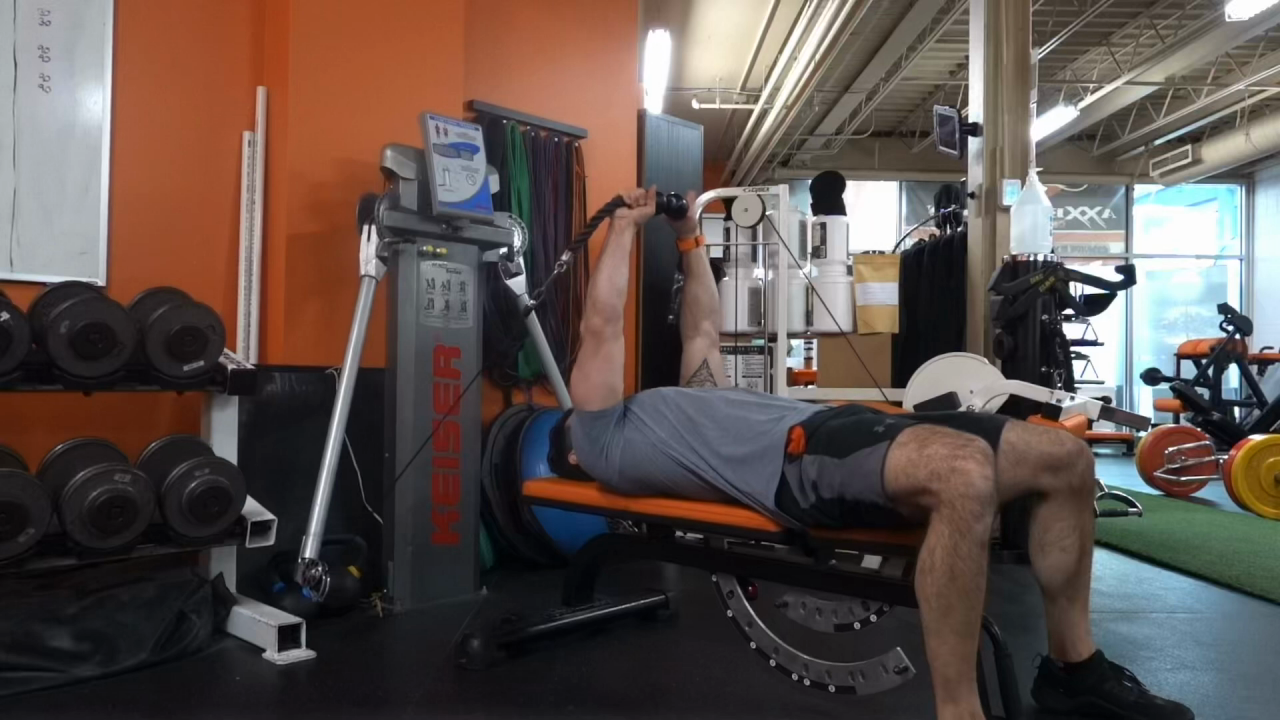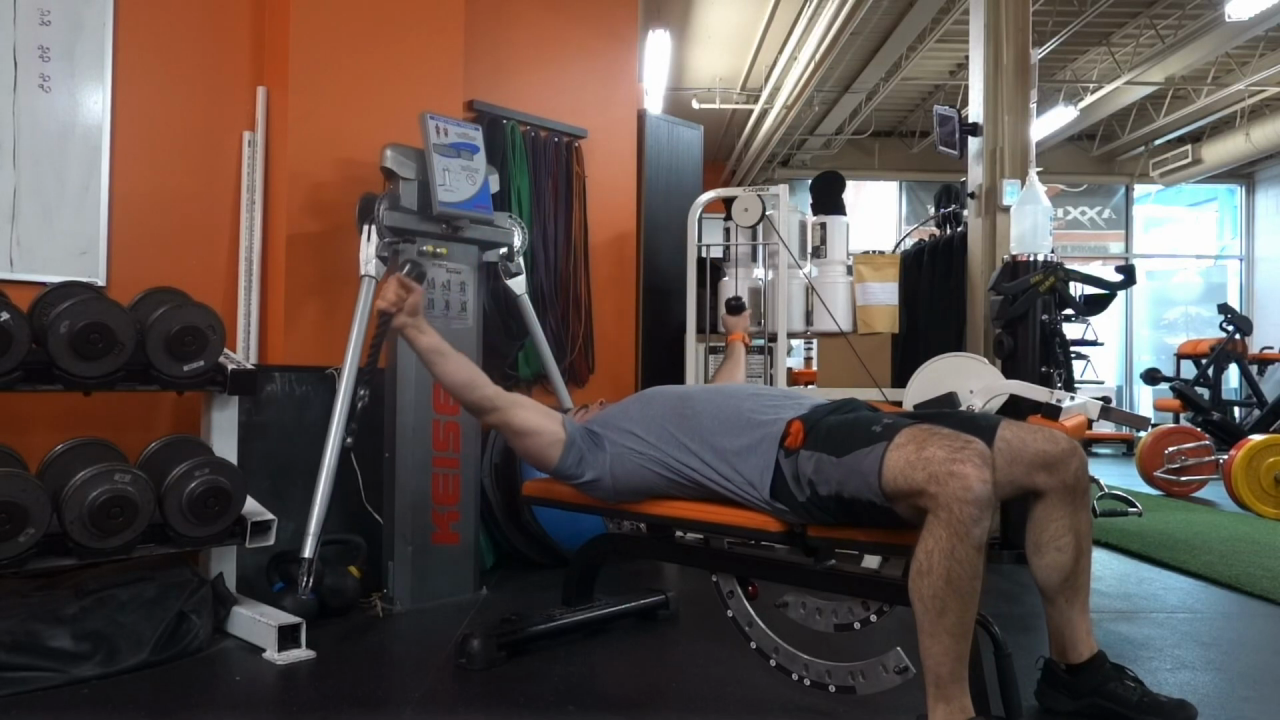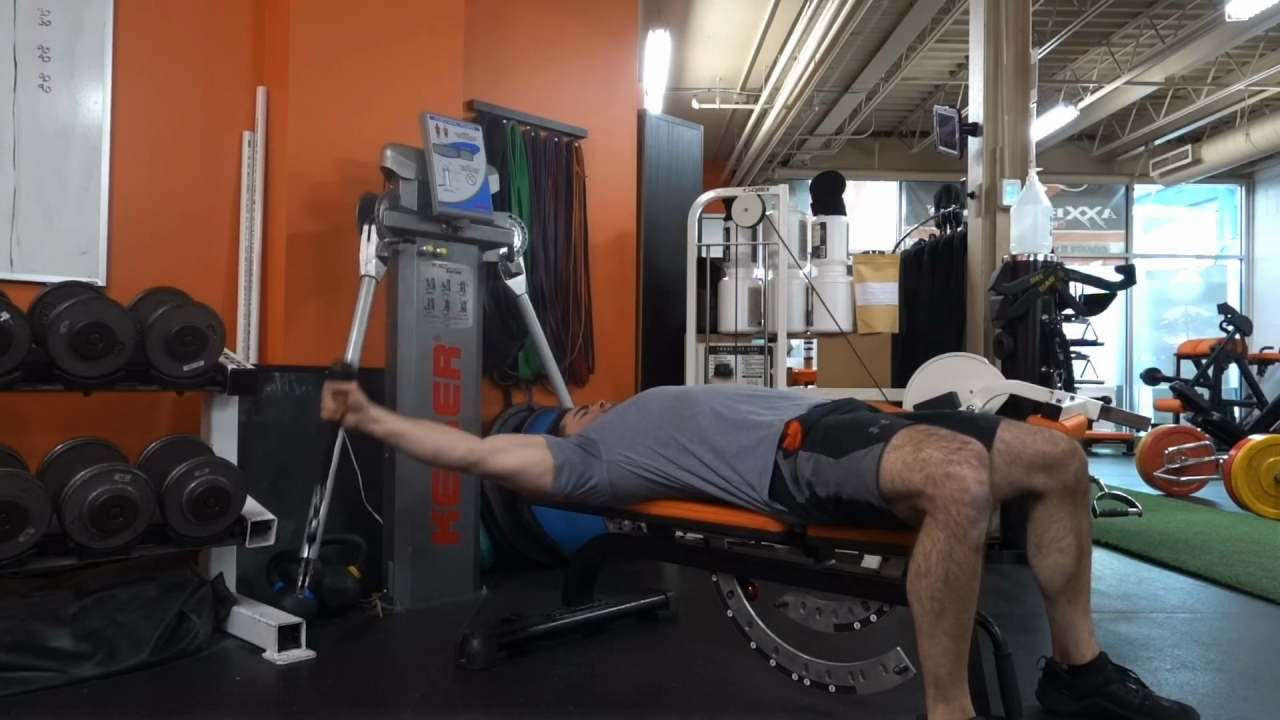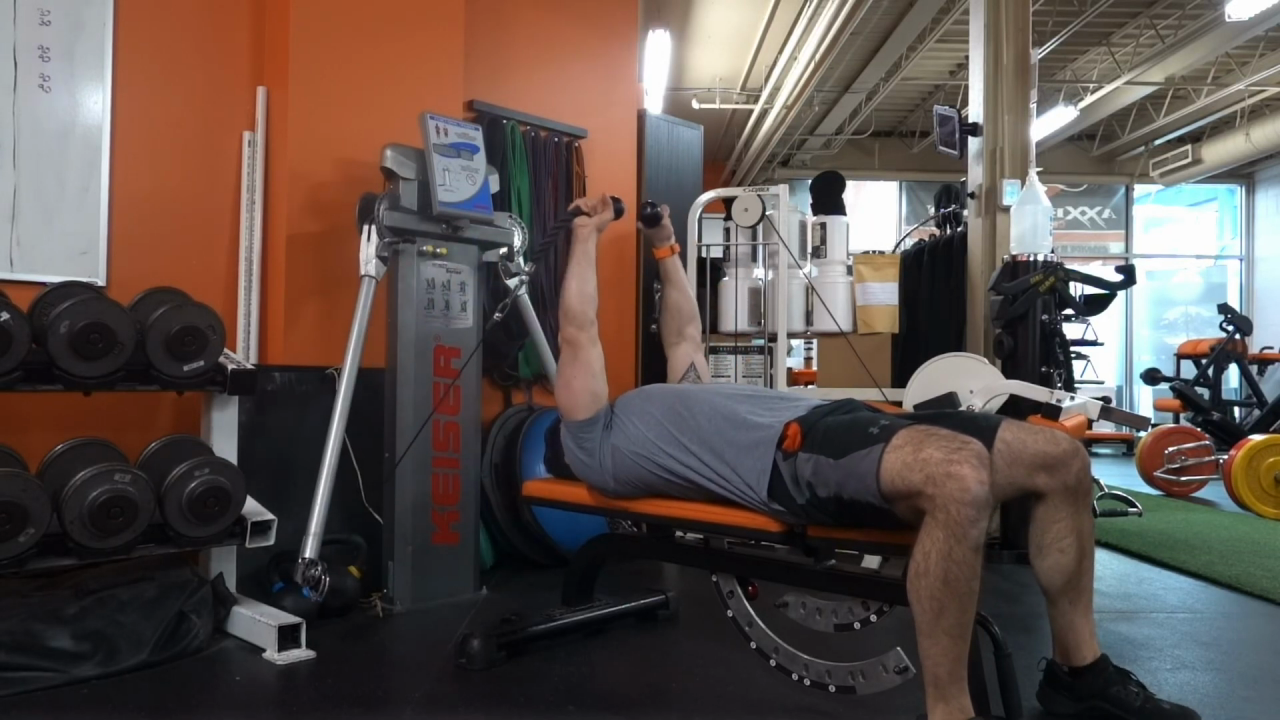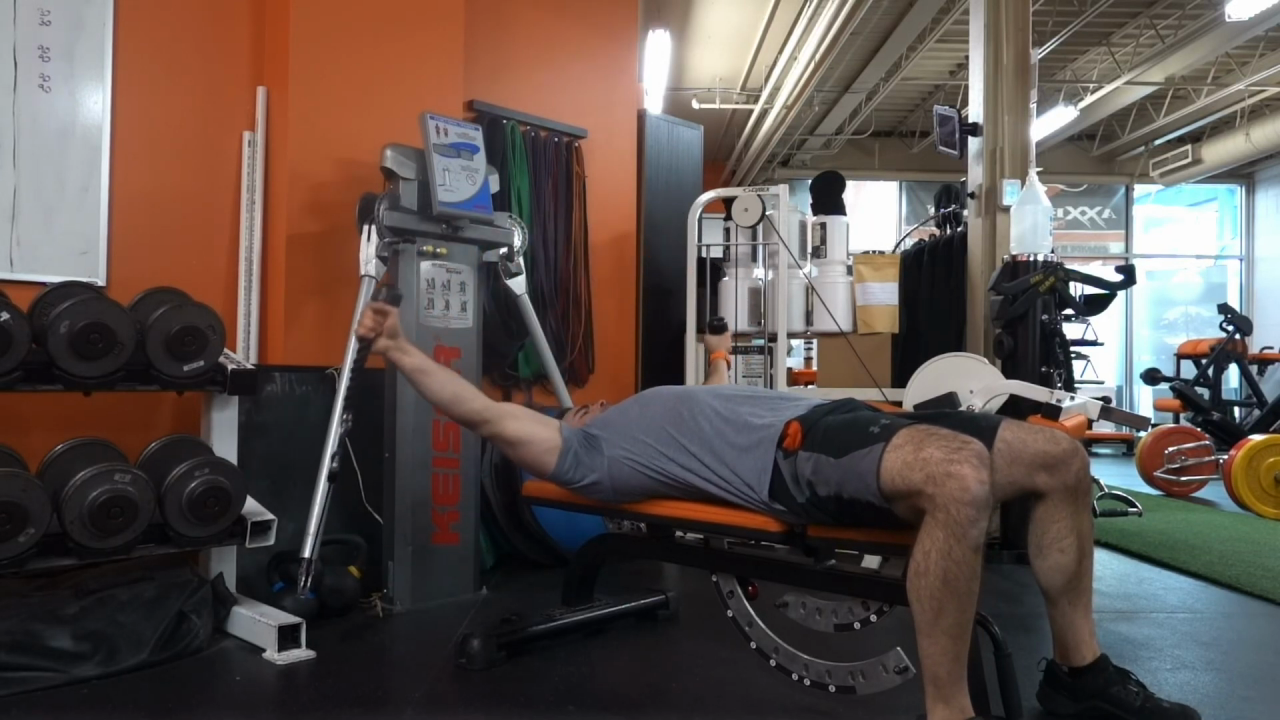
dt=1s
person 1, frame 1
left shoulder: (684, 405)
right shoulder: (605, 444)
left elbow: (703, 329)
right elbow: (601, 328)
left wrist: (690, 241)
right wrist: (624, 226)
left hip: (835, 423)
right hip: (796, 457)
left knee: (1065, 461)
right knee: (964, 473)
left ankle: (1073, 667)
person 1, frame 2
left shoulder: (644, 418)
right shoulder: (593, 453)
right elbow: (497, 405)
left wrist: (736, 339)
right wrist: (414, 326)
left hip: (833, 418)
right hip: (791, 453)
left knee: (1058, 459)
right knee: (965, 478)
person 1, frame 3
left shoulder: (638, 416)
right shoulder: (588, 458)
right elbow: (487, 453)
left wrist: (724, 393)
right wrist: (371, 417)
left hip: (829, 416)
right hip: (791, 453)
left knee: (1058, 459)
right knee: (962, 478)
person 1, frame 4
left shoulder: (666, 403)
right shoulder: (598, 449)
left elbow: (685, 332)
right elbow: (576, 337)
left wrist: (666, 252)
right wrist: (586, 236)
left hip: (835, 418)
right hip: (791, 454)
left knee: (1060, 459)
right knee: (961, 478)
person 1, frame 5
left shoulder: (641, 415)
right shoulder: (589, 454)
right elbow: (489, 416)
left wrist: (718, 358)
right wrist: (398, 348)
left hip: (838, 416)
right hip: (792, 452)
left knee: (1059, 460)
right knee: (962, 478)
